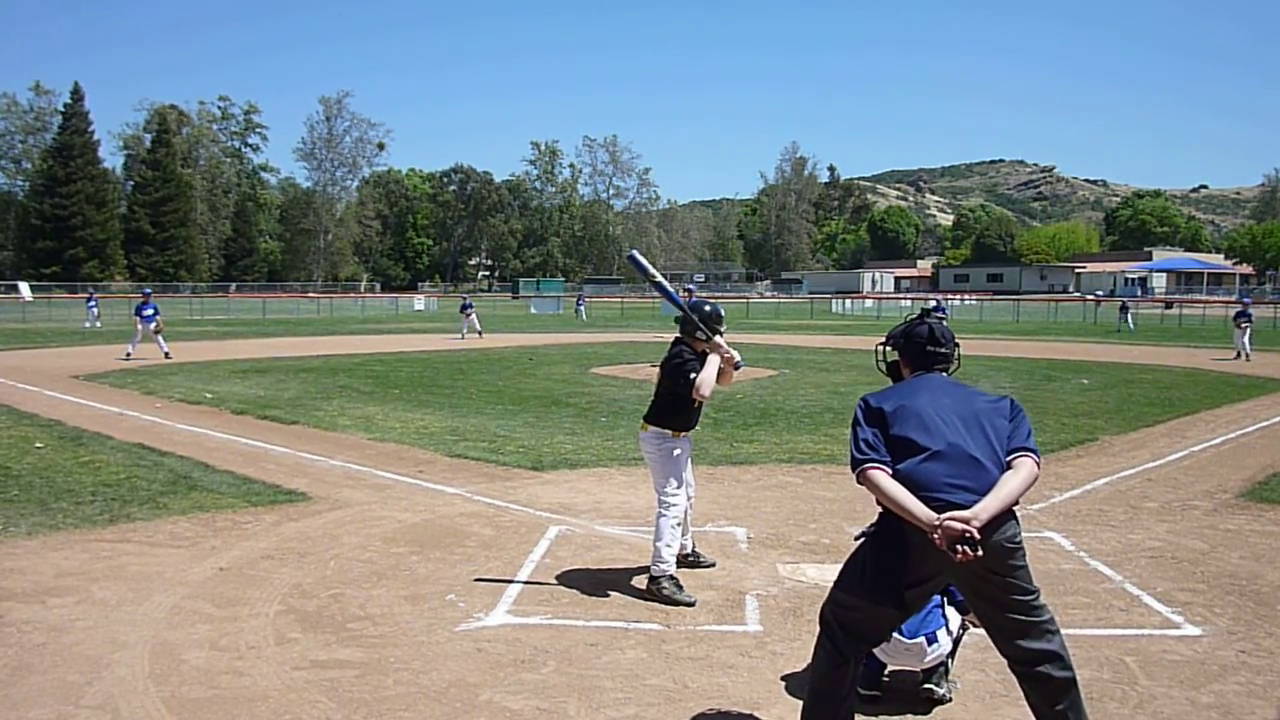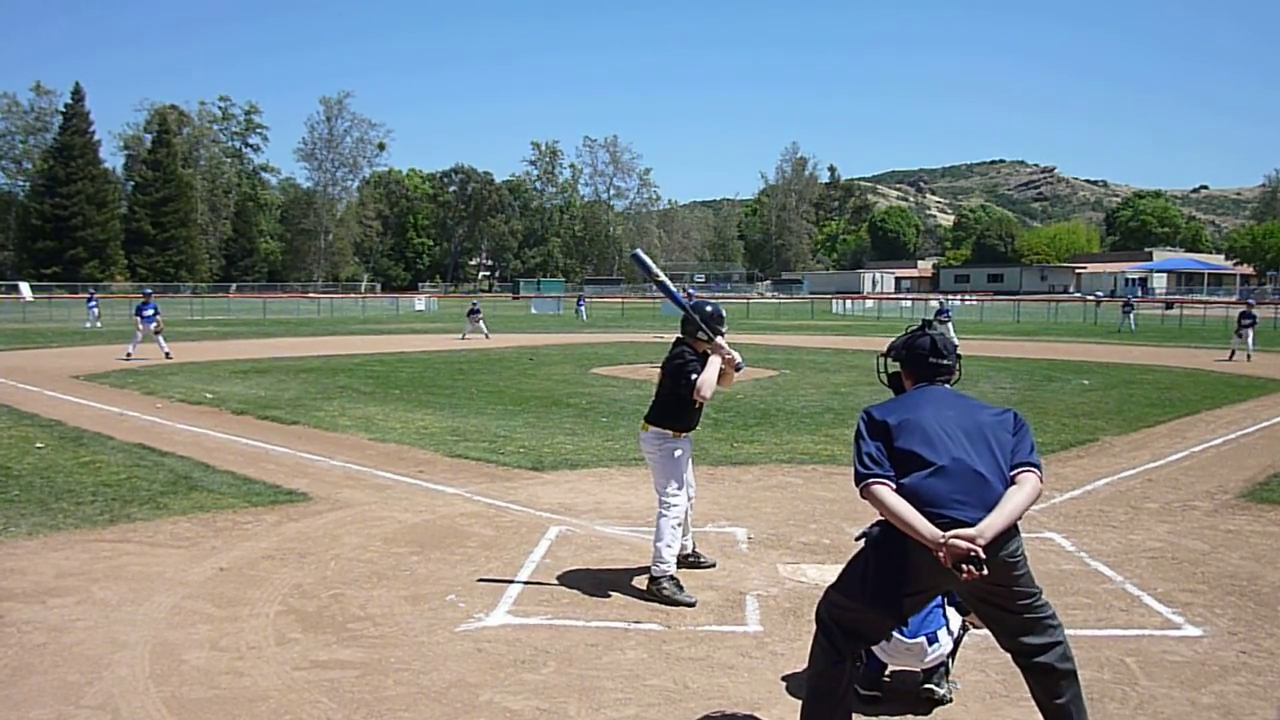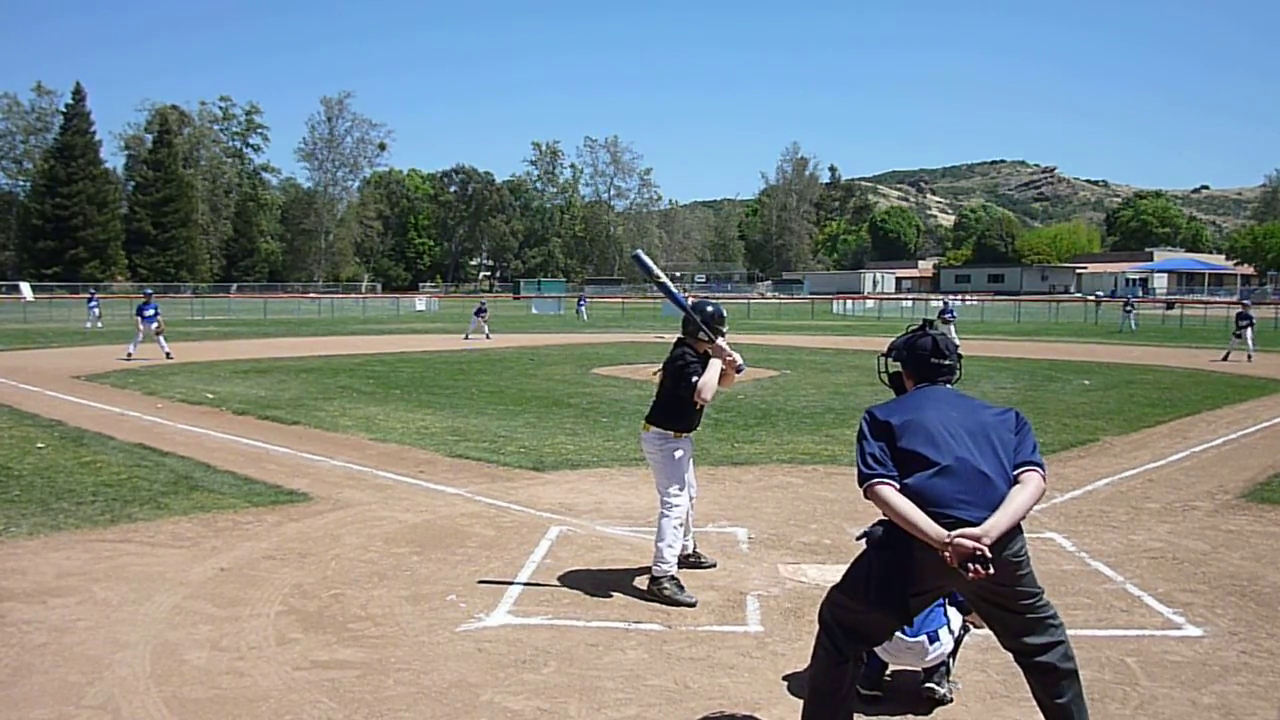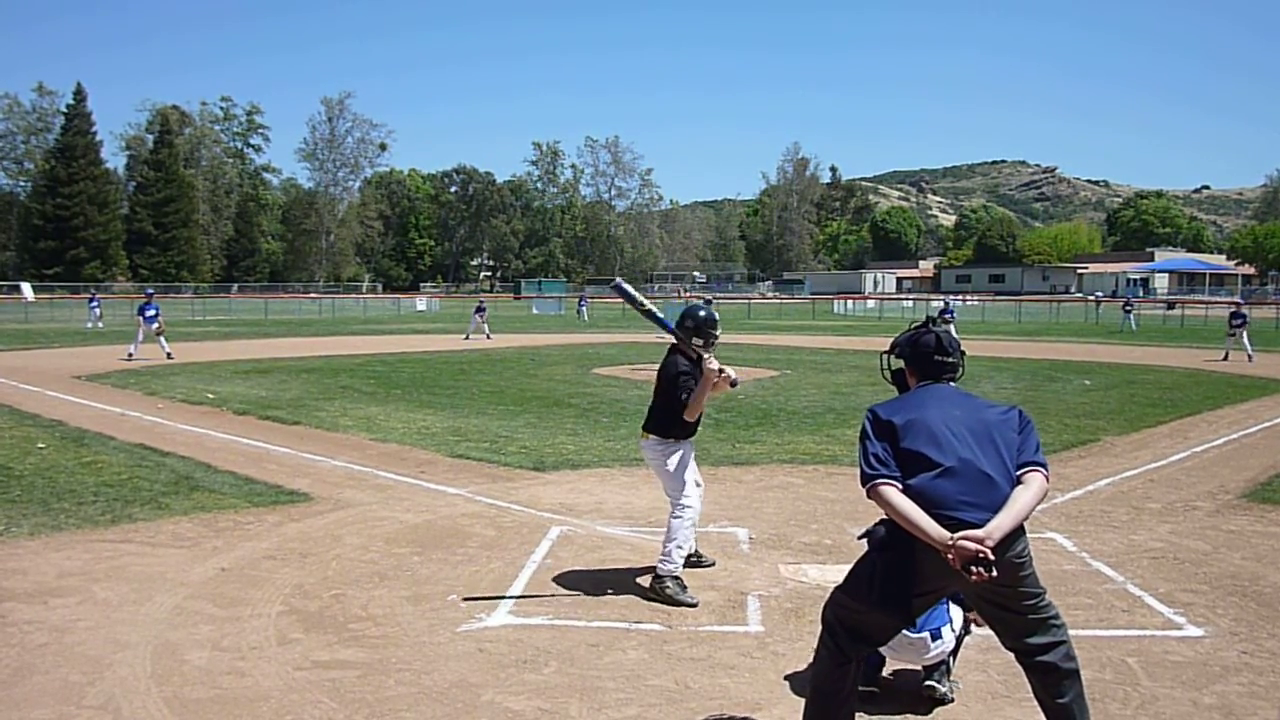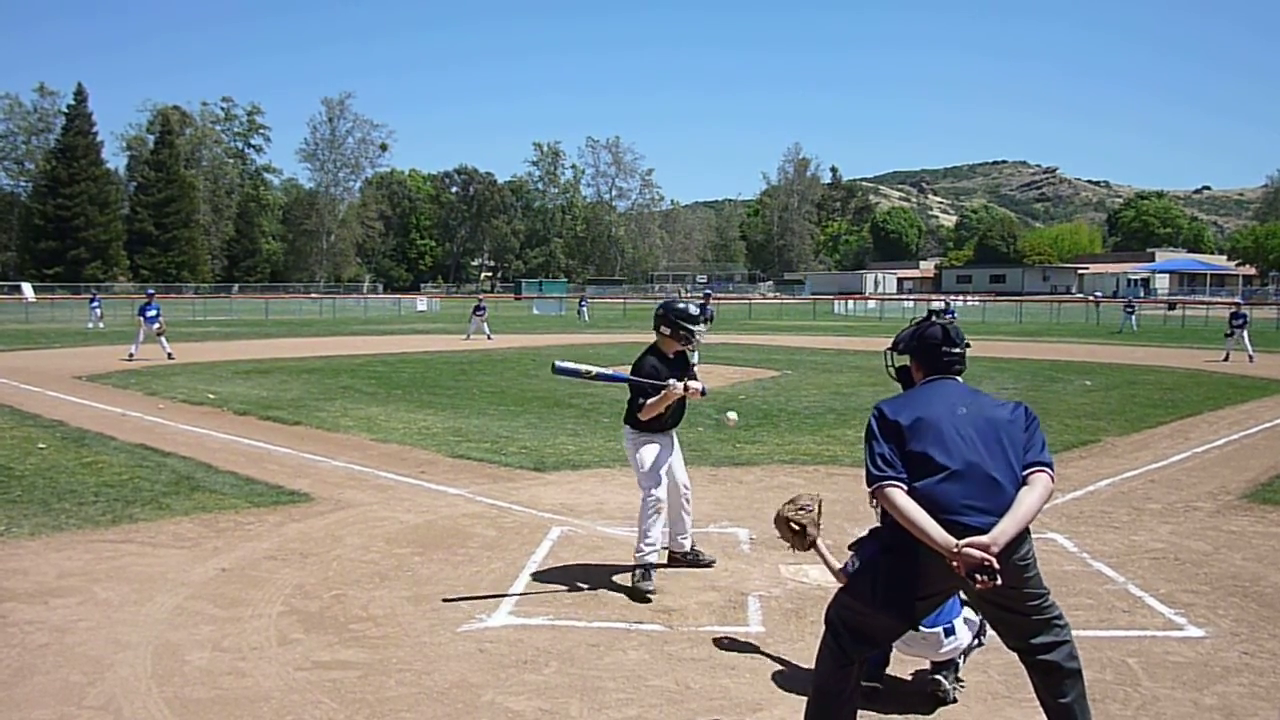
dt=0.3s
person 1, frame 1
left shoulder: (877, 404)
right shoulder: (1002, 405)
left elbow: (874, 474)
right elbow: (1026, 466)
left wrist: (933, 524)
right wrist: (976, 518)
left hip: (909, 532)
right hip: (994, 533)
left knee: (843, 628)
right knee: (1036, 643)
person 1, frame 2
left shoulder: (880, 415)
right shoulder: (1005, 417)
left elbow: (877, 488)
right elbow: (1028, 480)
left wrist: (938, 540)
right wrist: (980, 535)
left hip: (912, 542)
right hip: (995, 543)
left knee: (837, 624)
right knee: (1042, 640)
person 1, frame 3
left shoulder: (882, 415)
right shoulder: (1006, 417)
left elbow: (881, 488)
right elbow: (1032, 480)
left wrist: (943, 540)
right wrist: (985, 534)
left hip: (916, 545)
right hip: (999, 543)
left knee: (841, 624)
right knee: (1044, 640)
person 1, frame 4
left shoulder: (885, 414)
right shoulder: (1009, 415)
left elbow: (883, 489)
right elbow: (1035, 480)
left wrist: (945, 542)
right wrist: (988, 536)
left hip: (919, 542)
right hip: (1002, 543)
left knee: (843, 626)
right knee: (1045, 640)
person 1, frame 5
left shoulder: (890, 412)
right shoulder: (1015, 412)
left elbow: (890, 492)
right elbow: (1040, 481)
left wrist: (951, 548)
right wrist: (993, 541)
left hip: (923, 546)
right hip: (1005, 547)
left knee: (847, 628)
right knee: (1049, 641)
person 2, frame 1
left shoulder: (696, 353)
right shoulder: (681, 357)
left elbow: (722, 381)
right elbow: (702, 392)
left wrist: (728, 364)
right wrist: (715, 354)
left hip: (677, 436)
right hip: (662, 438)
left knee: (685, 494)
right knee: (672, 501)
left ankle: (683, 550)
right ankle: (660, 577)
person 2, frame 2
left shoulder: (697, 353)
right shoulder: (683, 357)
left elbow: (723, 382)
right elbow: (703, 392)
left wrist: (729, 365)
right wrist: (716, 356)
left hip: (678, 437)
right hip: (663, 438)
left knee: (687, 494)
right knee: (673, 501)
left ankle: (684, 550)
right ankle: (661, 577)
person 2, frame 3
left shoulder: (698, 354)
right shoulder: (684, 359)
left elbow: (723, 383)
right elbow: (704, 395)
left wrist: (730, 366)
right wrist: (717, 358)
left hip: (678, 437)
right hip: (664, 439)
left knee: (687, 495)
right knee: (675, 502)
left ankle: (684, 551)
right ankle: (661, 578)
person 2, frame 4
left shoulder: (693, 360)
right shoulder: (677, 368)
left elbow: (713, 388)
right elbow: (690, 413)
left wrist: (723, 378)
right wrist: (706, 380)
left hip: (678, 442)
right hip: (664, 445)
left knee: (694, 492)
right knee: (687, 504)
left ankle: (686, 550)
right ankle: (666, 577)
person 2, frame 5
left shoulder: (680, 356)
right shoulder: (647, 365)
left elbow: (691, 384)
right elbow: (642, 413)
left wrist: (693, 388)
right wrist: (667, 396)
left hip: (667, 435)
right hip: (644, 438)
left knee: (681, 491)
right knee: (656, 496)
left ankle: (681, 549)
right ankle: (644, 564)
